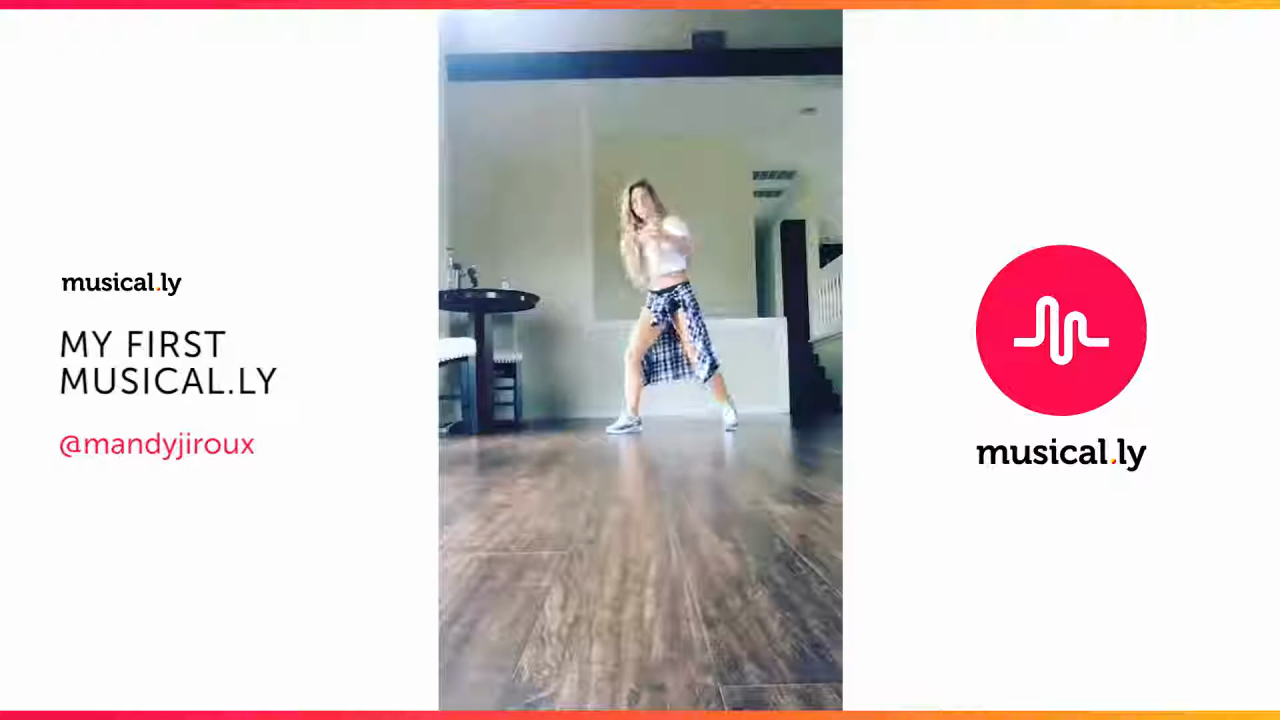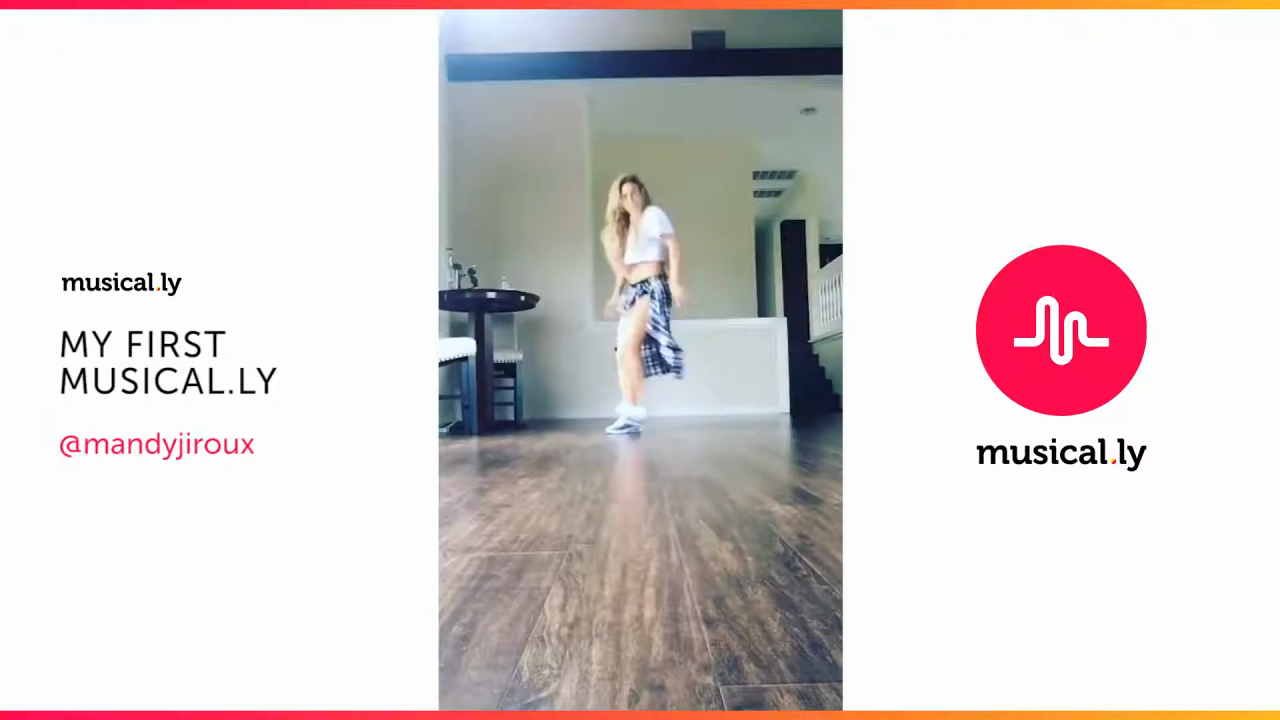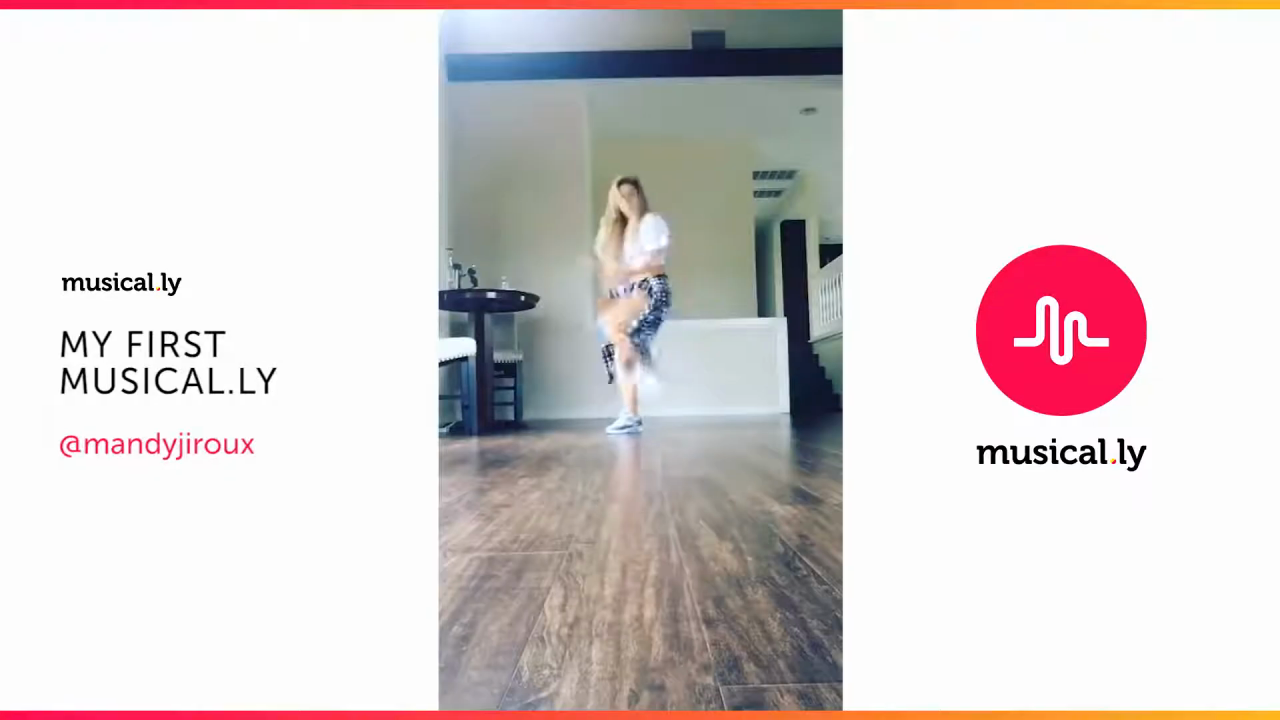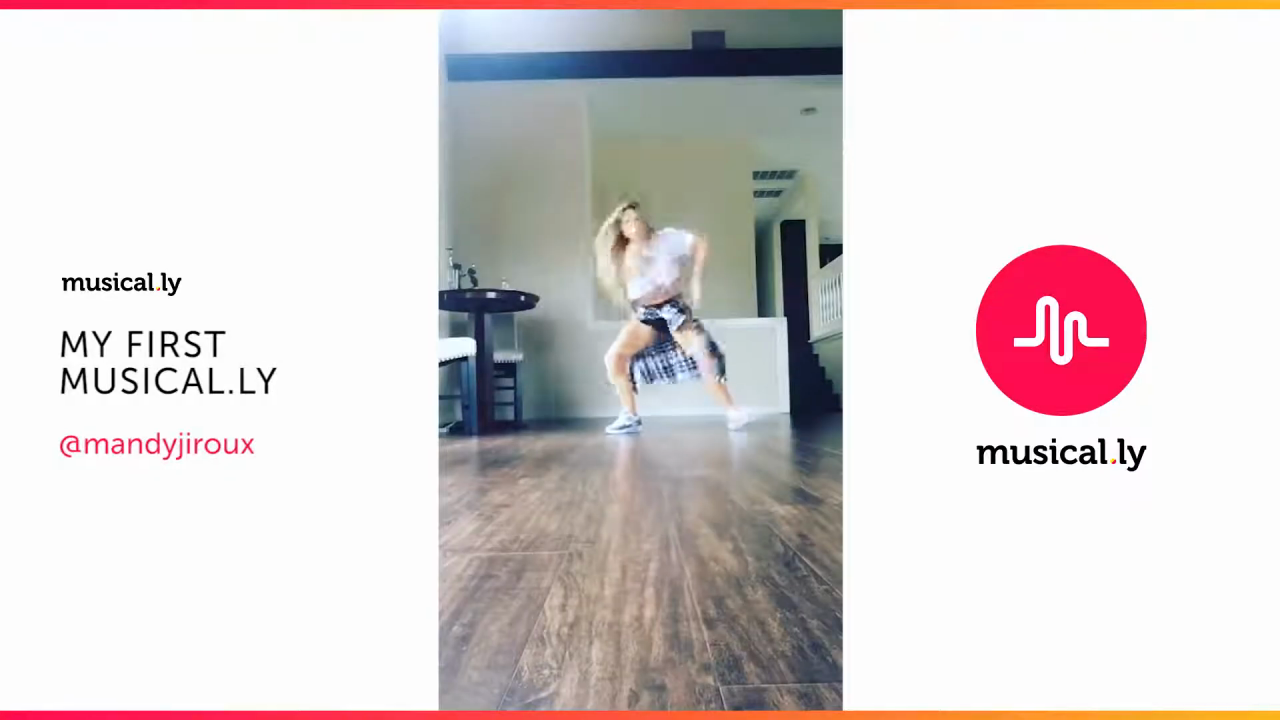
dt=0.4s
person 1, frame 1
left shoulder: (671, 223)
right shoulder: (638, 234)
left elbow: (685, 247)
left wrist: (662, 235)
left hip: (680, 295)
right hip: (655, 299)
left knee: (695, 354)
right knee: (632, 354)
left ankle: (728, 409)
right ankle: (631, 416)
person 1, frame 2
left shoulder: (652, 214)
right shoulder: (623, 228)
left elbow: (672, 245)
left wrist: (675, 282)
right wrist: (616, 294)
left hip: (653, 287)
right hip: (634, 291)
left knee: (630, 346)
right knee: (623, 350)
left ankle: (633, 407)
right ankle: (630, 412)
person 1, frame 3
left shoulder: (652, 222)
right shoulder: (621, 229)
left elbow: (653, 258)
right elbow: (612, 263)
left wrist: (622, 270)
left hip: (652, 288)
right hip: (634, 291)
left knee: (608, 318)
right knee: (621, 353)
left ankle: (639, 366)
right ankle: (630, 416)
person 1, frame 4
left shoulder: (666, 239)
right shoulder: (622, 256)
left elbow: (701, 243)
left wrist: (695, 278)
right wrist: (634, 312)
left hip: (673, 310)
right hip: (646, 315)
left knee: (704, 357)
right knee: (613, 359)
left ankle: (733, 412)
right ankle: (629, 417)
